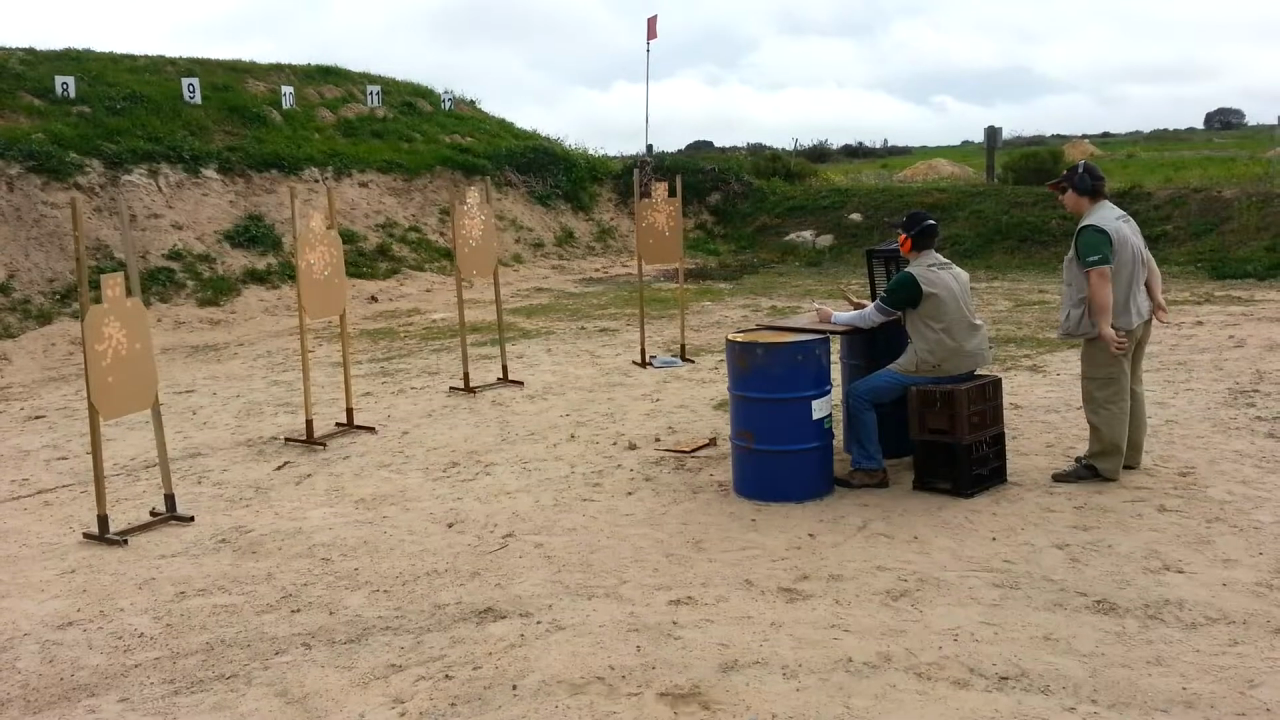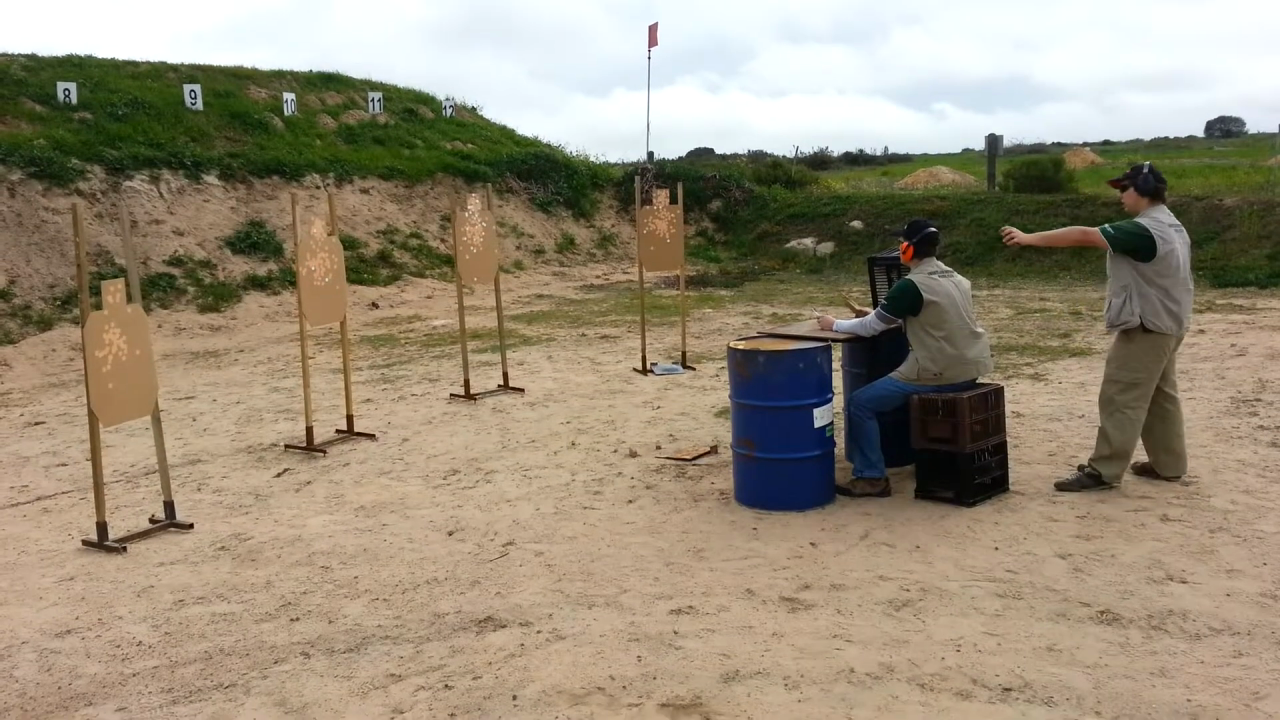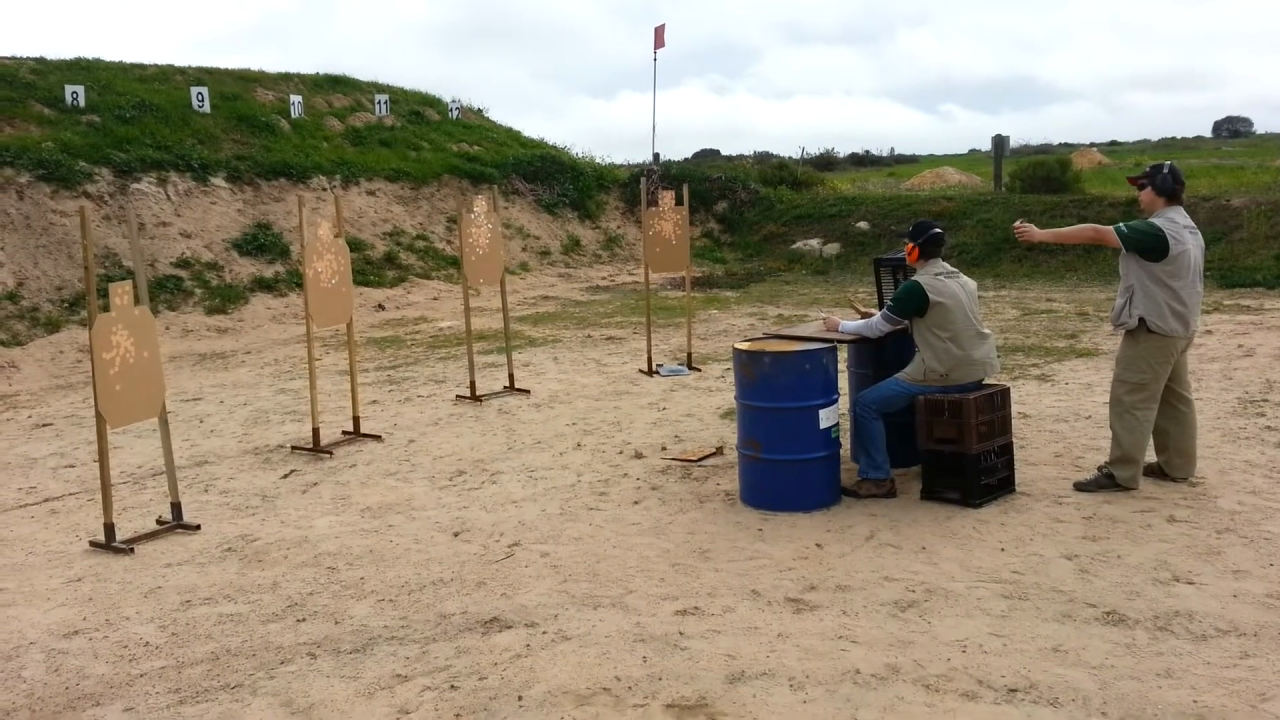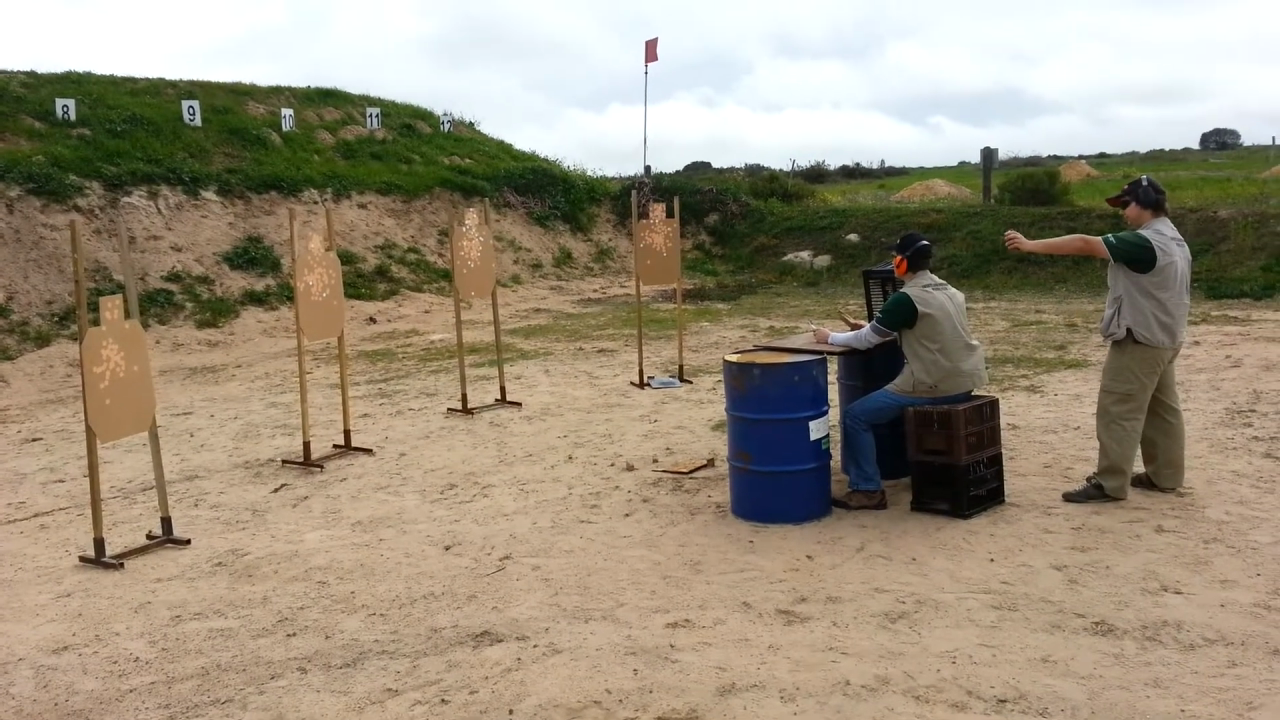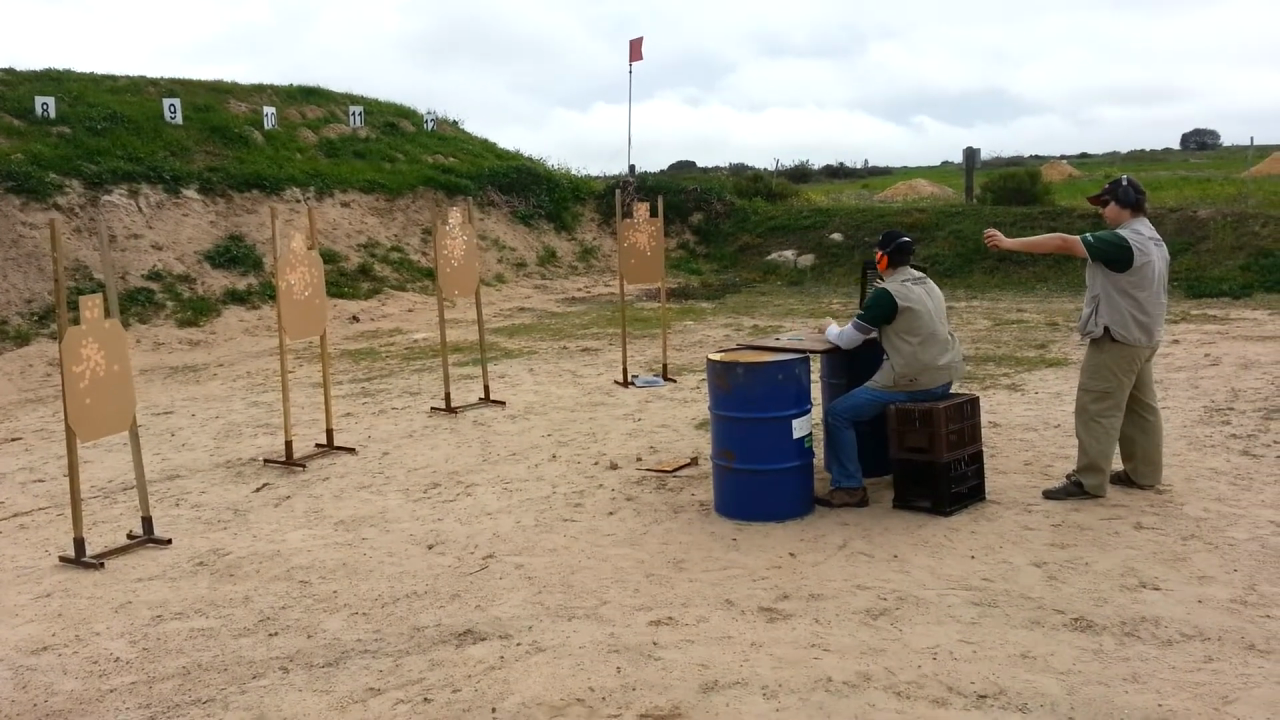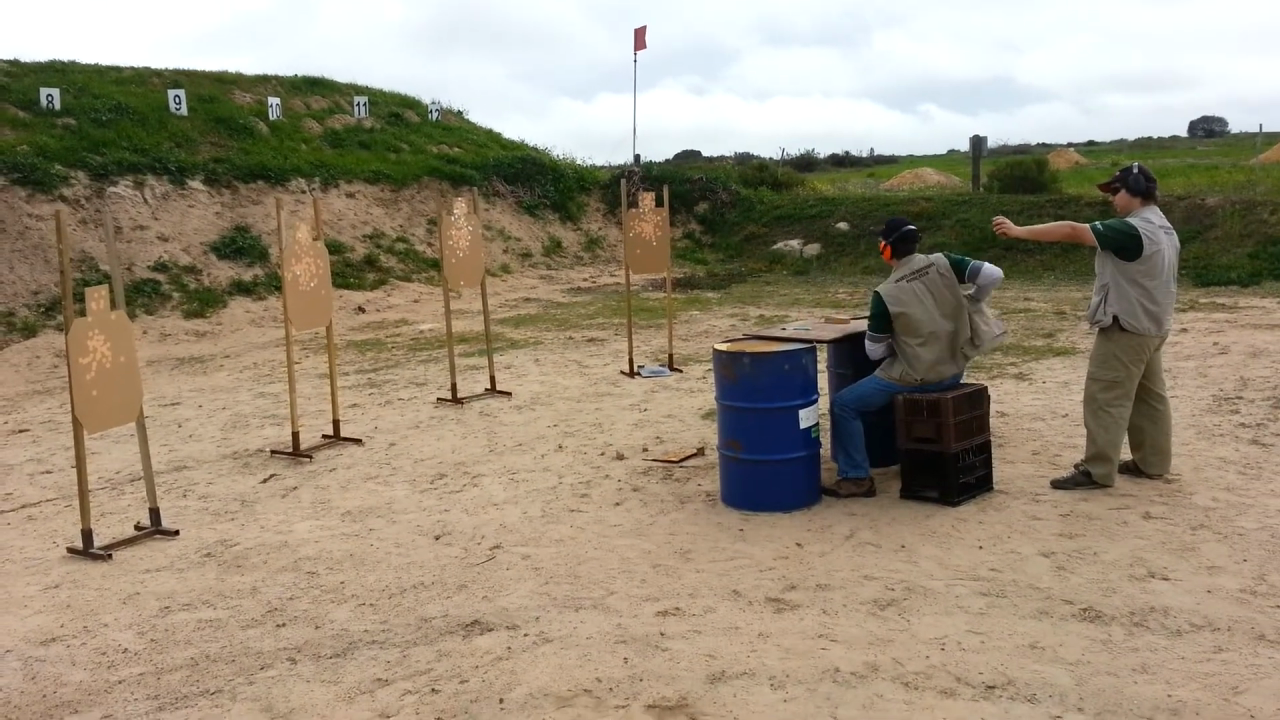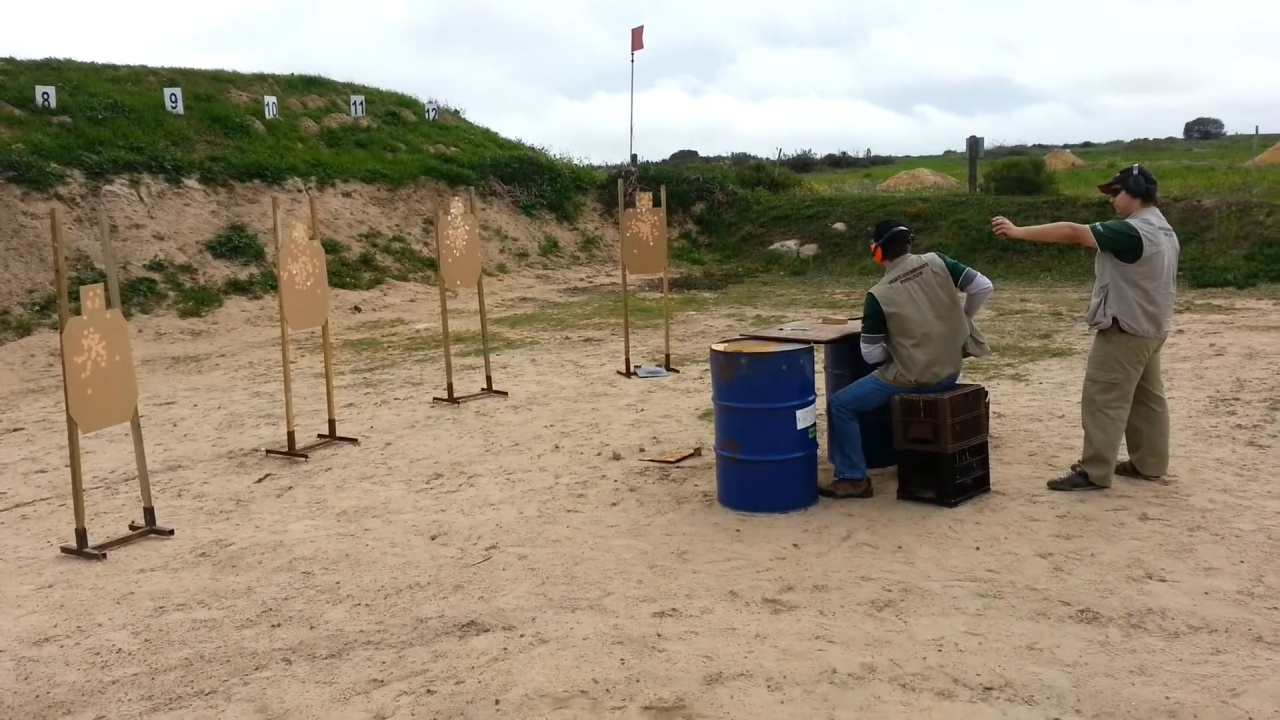
dt=0.7s
person 1, frame 1
left shoulder: (1092, 229)
right shoulder: (1121, 218)
left elbow: (1100, 280)
right elbow: (1149, 264)
left wrist: (1104, 326)
right wrist: (1156, 298)
left hip: (1112, 326)
right hip: (1133, 319)
left knee: (1105, 394)
right knee: (1127, 389)
left ankle: (1102, 463)
right ankle: (1127, 454)
person 1, frame 2
left shoulder: (1142, 230)
right shoulder: (1171, 227)
left elbow: (1083, 236)
left wrist: (1029, 238)
left hip: (1146, 328)
right hip: (1167, 325)
left knee: (1121, 398)
right knee: (1161, 396)
left ankle: (1103, 470)
right ankle: (1168, 463)
person 1, frame 3
left shoulder: (1157, 230)
right shoulder: (1187, 229)
left elbow: (1096, 234)
left wrist: (1041, 235)
left hip: (1153, 329)
right hip: (1176, 328)
left knee: (1133, 400)
right knee: (1174, 398)
left ankle: (1121, 473)
right ankle: (1177, 464)
person 1, frame 4
left shoulder: (1144, 242)
right shoulder: (1173, 240)
left elbow: (1084, 244)
left wrist: (1030, 245)
left hip: (1140, 340)
right hip: (1163, 338)
left knee: (1119, 411)
right knee: (1162, 409)
left ankle: (1109, 483)
right ankle: (1165, 474)
person 1, frame 5
left shoulder: (1122, 241)
right shoulder: (1153, 240)
left elbow: (1062, 243)
left wrist: (1009, 243)
left hip: (1117, 339)
right hip: (1141, 337)
left knee: (1097, 409)
right knee: (1140, 406)
left ankle: (1089, 480)
right ankle: (1144, 472)
person 1, frame 6
left shoulder: (1132, 230)
right shoulder: (1164, 229)
left elbow: (1072, 231)
left wrist: (1018, 231)
left hip: (1126, 328)
right hip: (1151, 326)
left knee: (1106, 398)
right knee: (1149, 395)
left ankle: (1097, 470)
right ankle: (1152, 461)
person 1, frame 7
left shoulder: (1132, 231)
right shoulder: (1163, 231)
left elbow: (1072, 232)
left wrist: (1018, 231)
left hip: (1125, 329)
right hip: (1150, 328)
left knee: (1104, 399)
right knee: (1147, 397)
left ankle: (1094, 471)
right ankle: (1149, 462)
person 2, frame 1
left shoulder: (910, 278)
right shoulder: (953, 271)
left elbow: (870, 320)
left wrist: (833, 316)
right wrist: (877, 307)
left hip: (937, 365)
right hip: (968, 361)
left knee: (858, 395)
left ankle: (870, 469)
person 2, frame 2
left shoulder: (911, 286)
right shoulder: (956, 279)
left elbow: (871, 328)
left wrist: (835, 324)
right wrist: (877, 315)
left hip: (938, 374)
right hip: (969, 369)
left knee: (860, 403)
left ankle: (872, 478)
person 2, frame 3
left shoulder: (917, 287)
right shoulder: (962, 280)
left elbow: (877, 329)
left wrist: (840, 325)
right wrist: (883, 316)
left hip: (944, 374)
right hip: (976, 370)
left knee: (865, 404)
left ankle: (877, 479)
person 2, frame 4
left shoulder: (906, 298)
right shoulder: (949, 291)
left elbow: (867, 341)
left wrist: (830, 337)
right wrist: (875, 328)
left hip: (934, 386)
right hip: (965, 382)
left knee: (855, 416)
left ankle: (868, 491)
person 2, frame 5
left shoulder: (885, 294)
right shoulder: (927, 283)
left elbow: (847, 340)
left wrist: (830, 327)
left hip: (911, 383)
right hip: (944, 379)
left knee: (837, 414)
left ankle: (849, 488)
person 2, frame 6
left shoulder: (885, 294)
right shoulder: (943, 263)
left elbow: (874, 352)
right elbow: (993, 275)
right wrist: (973, 300)
left hip: (917, 377)
right hip: (953, 371)
left knee: (843, 405)
left ankle: (856, 478)
person 2, frame 7
left shoulder: (879, 295)
right shoulder: (937, 263)
left elbow: (870, 355)
right elbow: (983, 287)
right wrist: (961, 319)
left hip: (912, 378)
right hip: (949, 371)
left knee: (840, 405)
left ankle: (853, 479)
